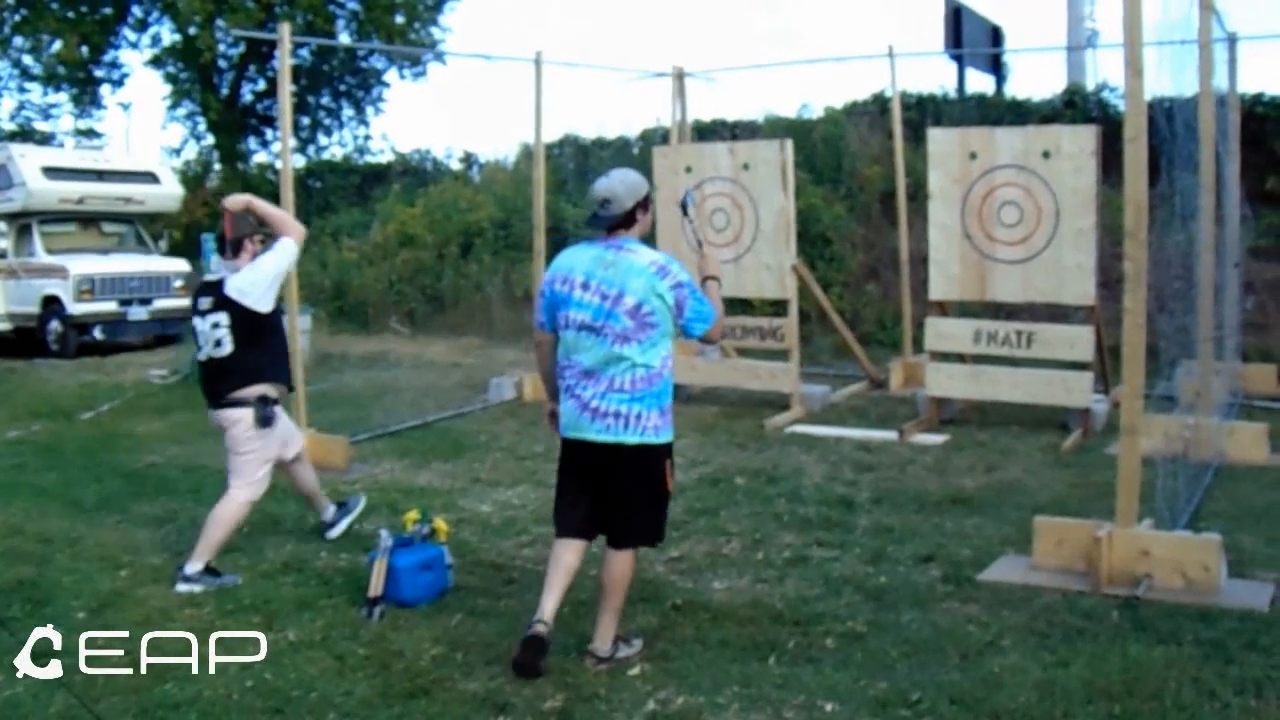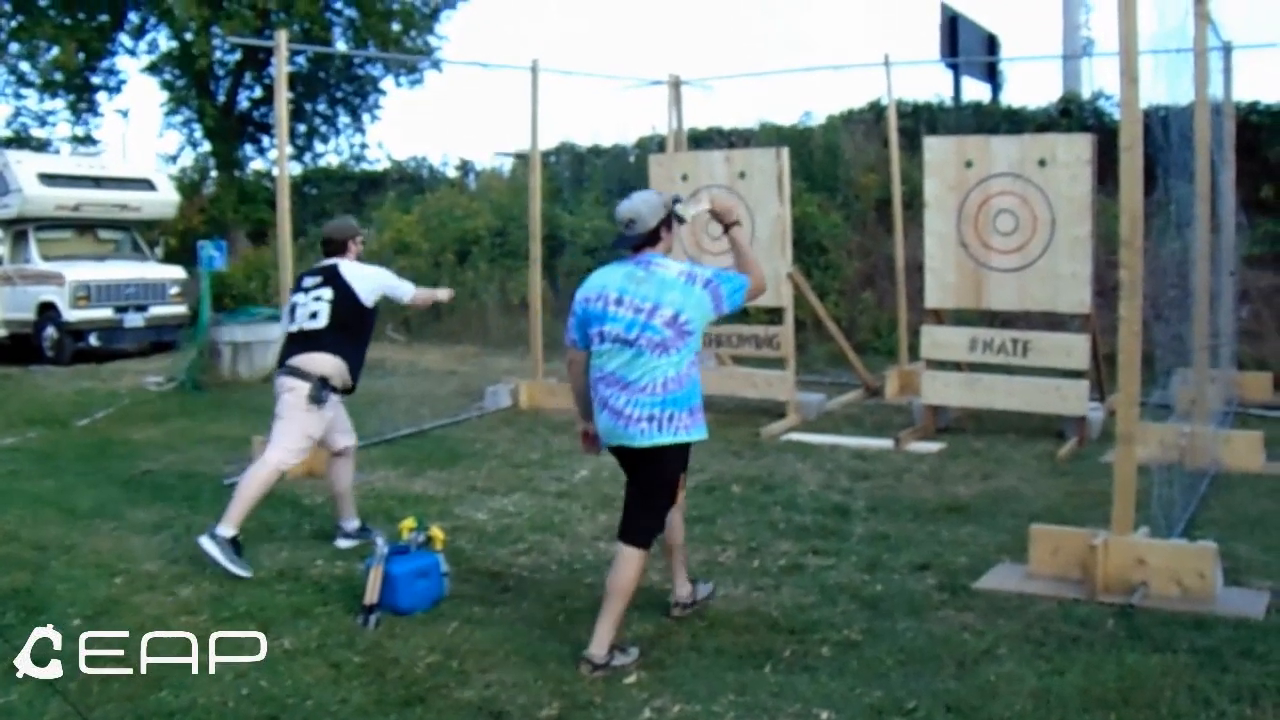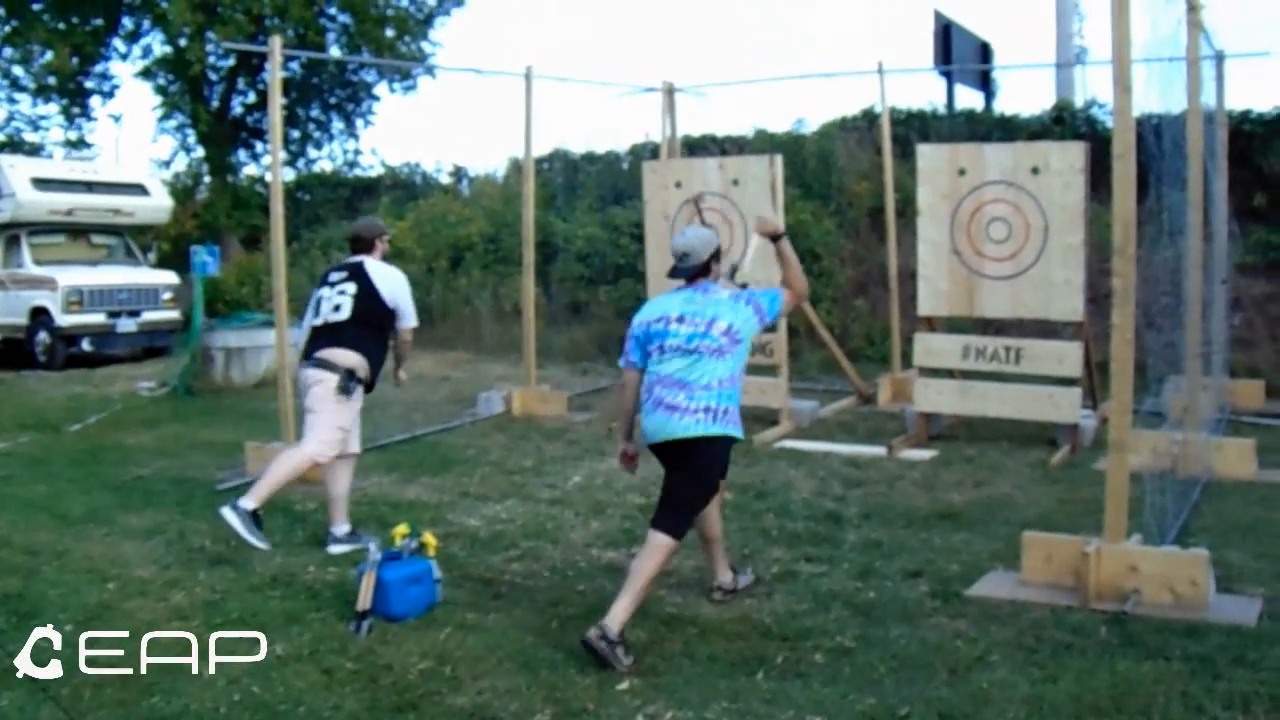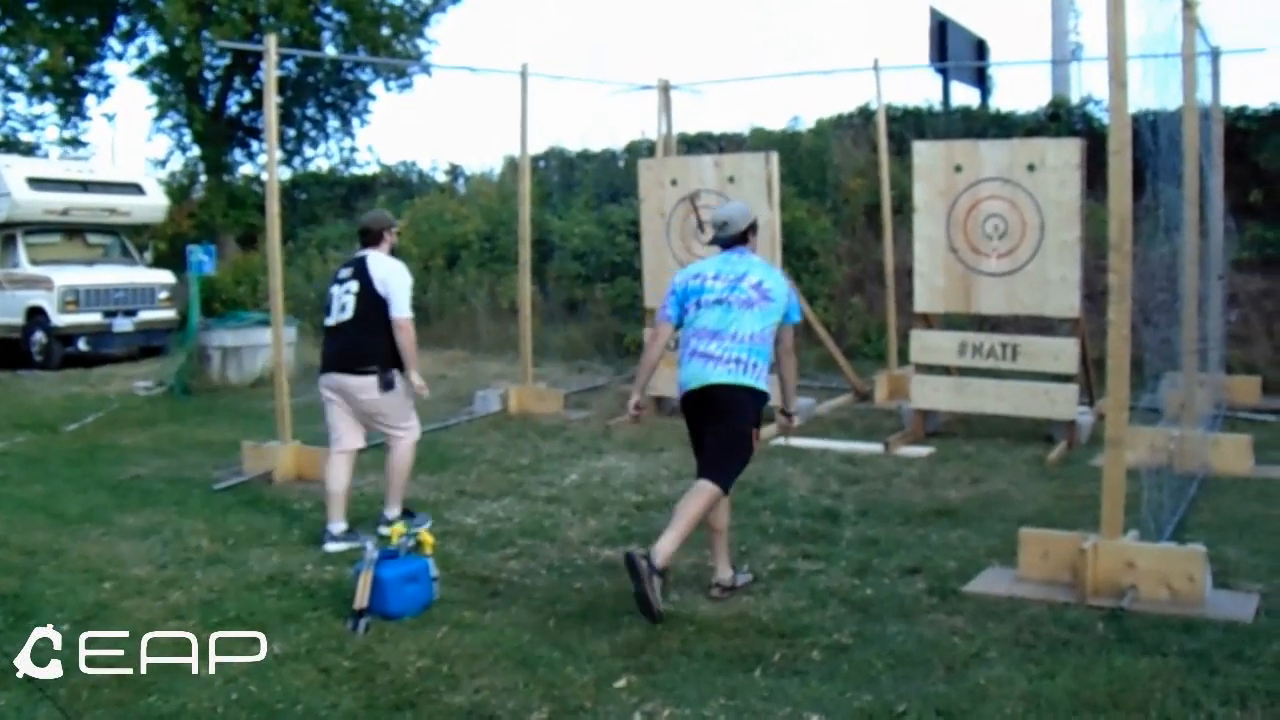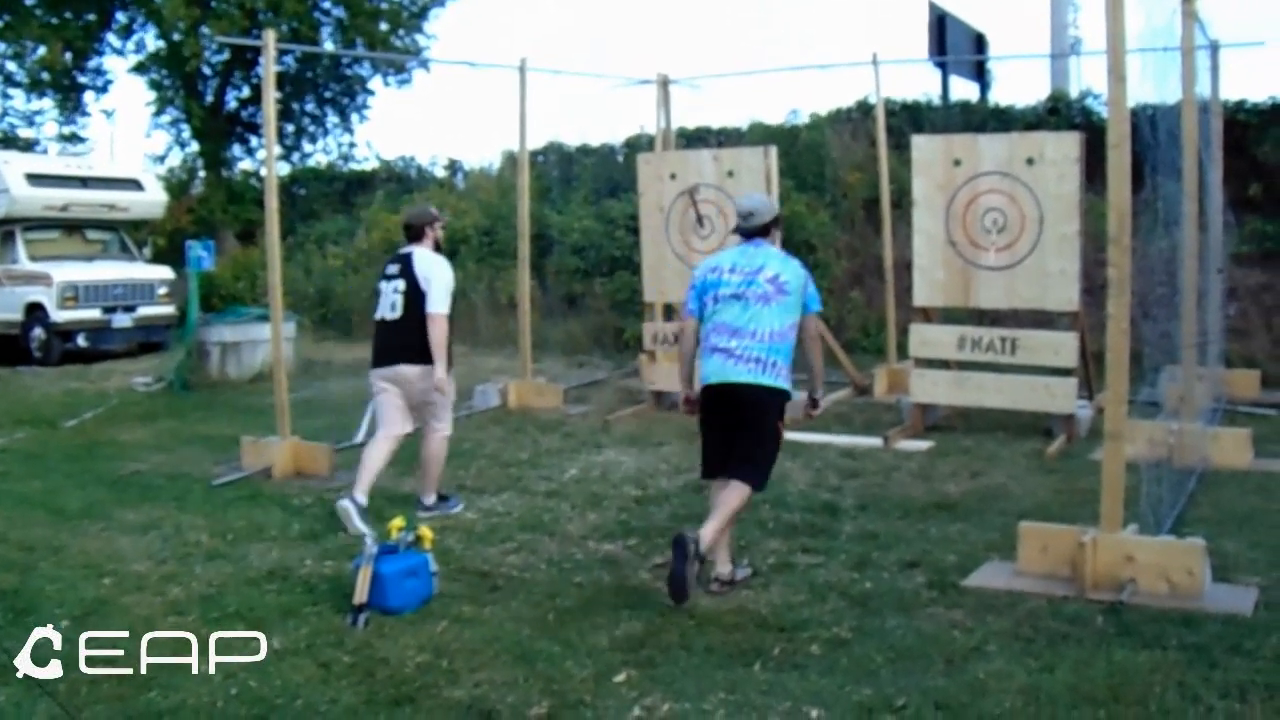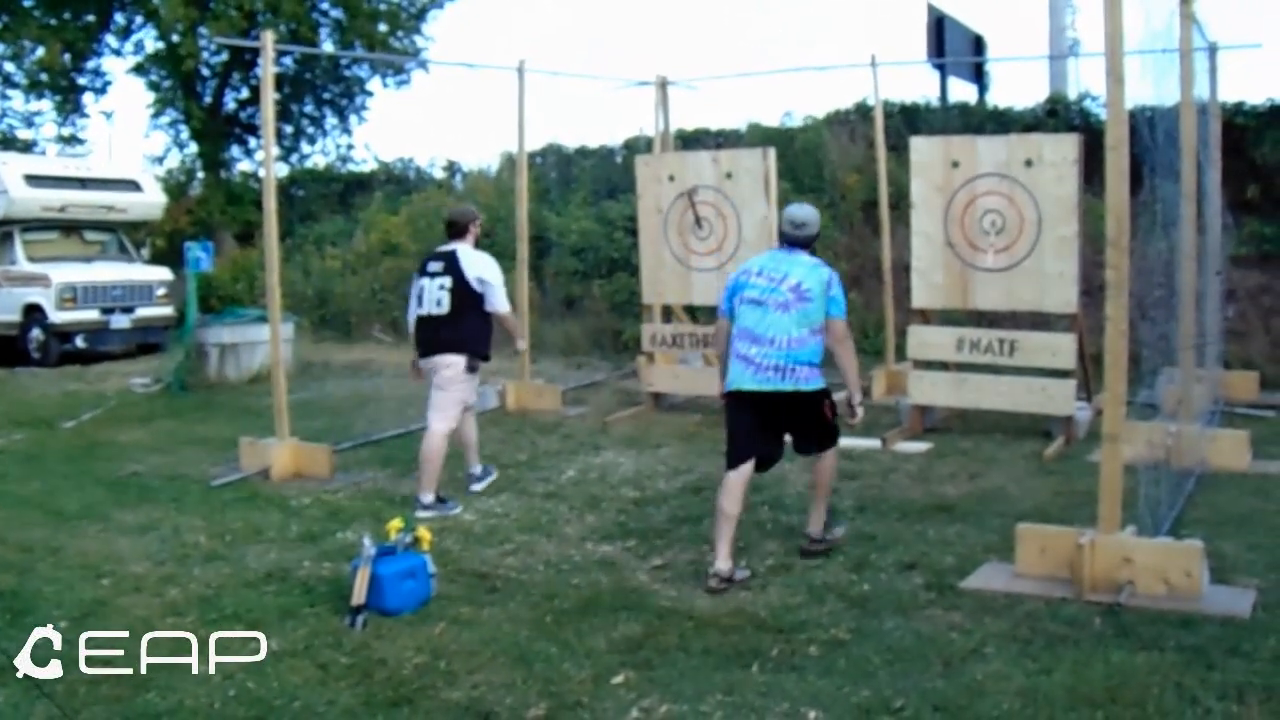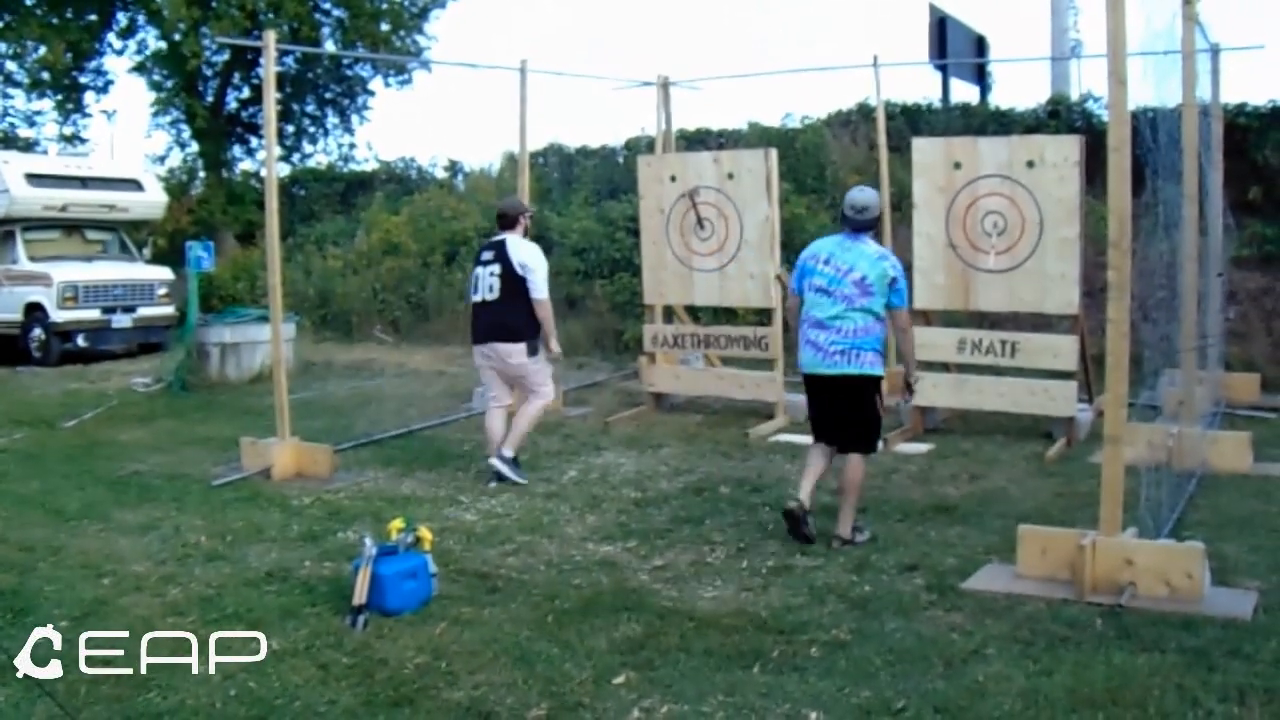
dt=0.4s
person 1, frame 1
left shoulder: (564, 264)
right shoulder: (663, 272)
left elbow: (543, 341)
right elbow: (712, 331)
left wrist: (554, 398)
right wrist: (710, 278)
left hip: (579, 423)
right hip: (640, 428)
left knee: (572, 530)
right knee: (623, 539)
left ankle: (543, 618)
right ankle: (604, 643)
person 1, frame 2
left shoulder: (594, 284)
right shoulder: (692, 282)
left elbow: (576, 361)
right elbow: (756, 284)
left wrist: (586, 417)
right wrist: (733, 226)
left hip: (615, 426)
right hip: (665, 429)
left knee: (663, 502)
right knee: (635, 536)
left ankle: (683, 592)
right ankle: (600, 649)
person 1, frame 3
left shoulder: (650, 311)
right shoulder: (741, 305)
left elbow: (630, 383)
right elbow: (797, 291)
left wrist: (625, 438)
right wrist: (779, 238)
left hip: (660, 428)
right hip: (707, 430)
left knee: (704, 490)
right knee: (666, 528)
left ankle: (724, 578)
right ankle: (610, 627)
person 1, frame 4
left shoulder: (689, 276)
right shoulder: (775, 279)
left elbow: (659, 337)
right elbow: (786, 349)
left wrist: (638, 390)
right wrist: (788, 404)
left hip: (694, 387)
right hip: (741, 387)
left knee: (715, 475)
right knee: (714, 479)
left ankle: (724, 573)
right ankle: (655, 558)
person 1, frame 5
left shoulder: (709, 268)
right shoulder: (793, 270)
left elbow: (688, 332)
right elbow: (811, 336)
left wrist: (687, 386)
right wrist: (816, 391)
left hip: (715, 382)
right hip: (765, 384)
left knee: (721, 475)
right knee: (745, 477)
left ankle: (722, 567)
right ankle: (700, 542)
person 1, frame 6
left shoulder: (745, 271)
right shoulder: (823, 275)
left elbow: (722, 331)
right elbow: (839, 338)
left wrist: (725, 380)
right wrist: (855, 395)
left hip: (743, 384)
right hip: (799, 383)
left knee: (738, 468)
right knee: (825, 444)
left ankle: (722, 564)
right ankle: (816, 530)
person 1, frame 7
left shoulder: (812, 252)
right shoulder: (886, 262)
left elbow: (792, 307)
right elbow: (901, 325)
right wrist: (910, 373)
left hip: (813, 364)
right hip: (859, 368)
left knee: (824, 439)
right knee: (856, 448)
left ankle: (800, 499)
right ankle: (845, 529)
person 2, frame 1
left shoulder: (206, 291)
right shoulder: (251, 282)
right elbow: (295, 233)
right wrist: (251, 203)
left hip: (231, 401)
right hip: (251, 407)
left knee: (294, 452)
right knee: (243, 490)
left ankle: (328, 515)
right ankle: (194, 571)
person 2, frame 2
left shoulder: (304, 280)
right shoulder: (363, 275)
left elbow: (290, 329)
right elbow: (414, 297)
right wrist: (437, 294)
left hip: (296, 375)
right hip: (315, 383)
left knee: (343, 447)
right knee: (277, 458)
left ankle: (349, 527)
right ankle: (223, 534)
person 2, frame 3
left shoulder: (329, 277)
right shoulder: (391, 276)
left elbow: (307, 329)
right elbow: (405, 333)
right wrist: (400, 367)
left hip: (315, 368)
right hip: (341, 376)
left knee: (345, 452)
right knee: (316, 449)
left ankle: (341, 532)
right ankle: (246, 505)
person 2, frame 4
left shoulder: (342, 272)
right shoulder: (391, 268)
right elbow: (401, 323)
right wrist: (412, 371)
left hip: (332, 373)
right hip: (371, 374)
left knee: (342, 447)
right knee: (405, 436)
left ankle: (336, 530)
right ankle: (393, 514)
person 2, frame 5
left shoulder: (390, 267)
right shoulder: (435, 263)
right elbow: (436, 318)
right wrist: (440, 366)
left hip: (385, 365)
right hip: (421, 365)
left knee: (387, 435)
right knee: (437, 431)
left ankle: (356, 498)
right ankle: (430, 501)
person 2, frame 6
left shoulder: (426, 264)
right shoulder: (480, 262)
left elbow: (413, 314)
right elbow: (501, 310)
left wrist: (417, 353)
right wrist: (518, 339)
left hip: (430, 353)
right hip: (460, 356)
left knee: (465, 408)
right knee: (440, 424)
left ankle: (476, 471)
right ankle: (427, 499)
person 2, frame 7
left shoulder: (482, 254)
right shoulder: (527, 251)
right elbow: (539, 299)
right wrist: (552, 338)
left hip: (484, 341)
right hip: (517, 340)
left knee: (497, 403)
right knee: (541, 395)
left ankle: (500, 467)
right ankle: (506, 454)
